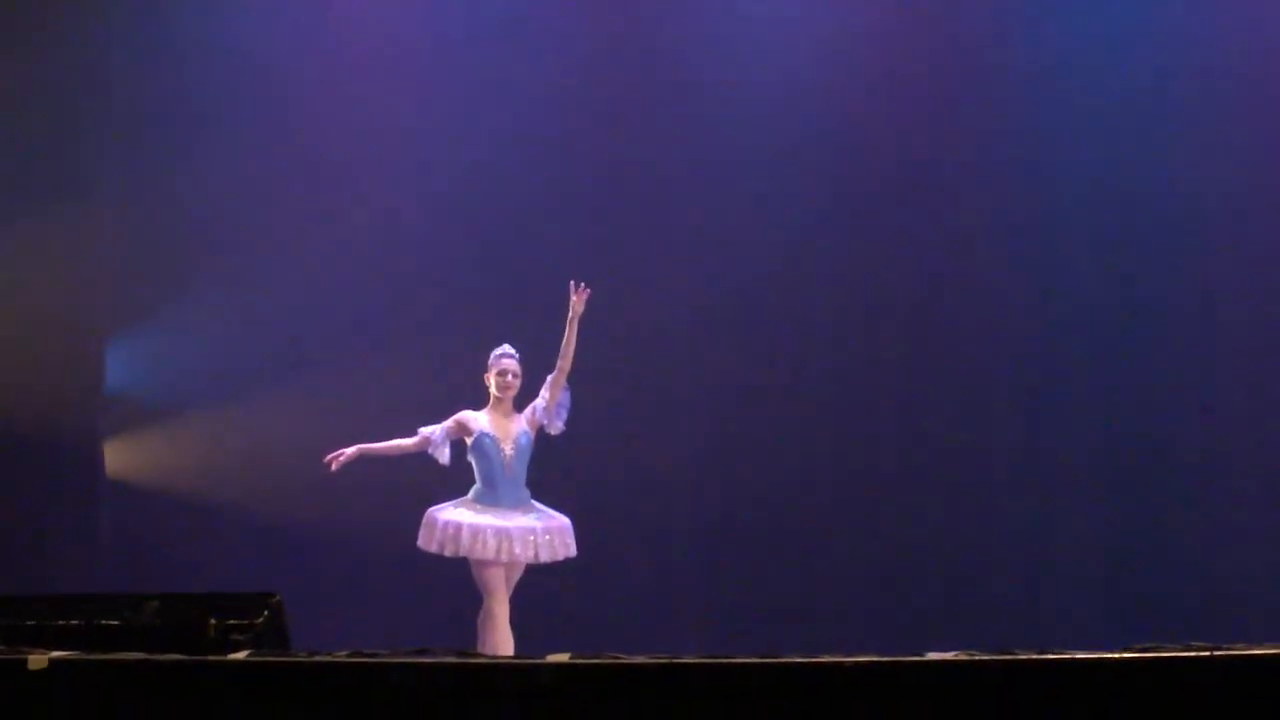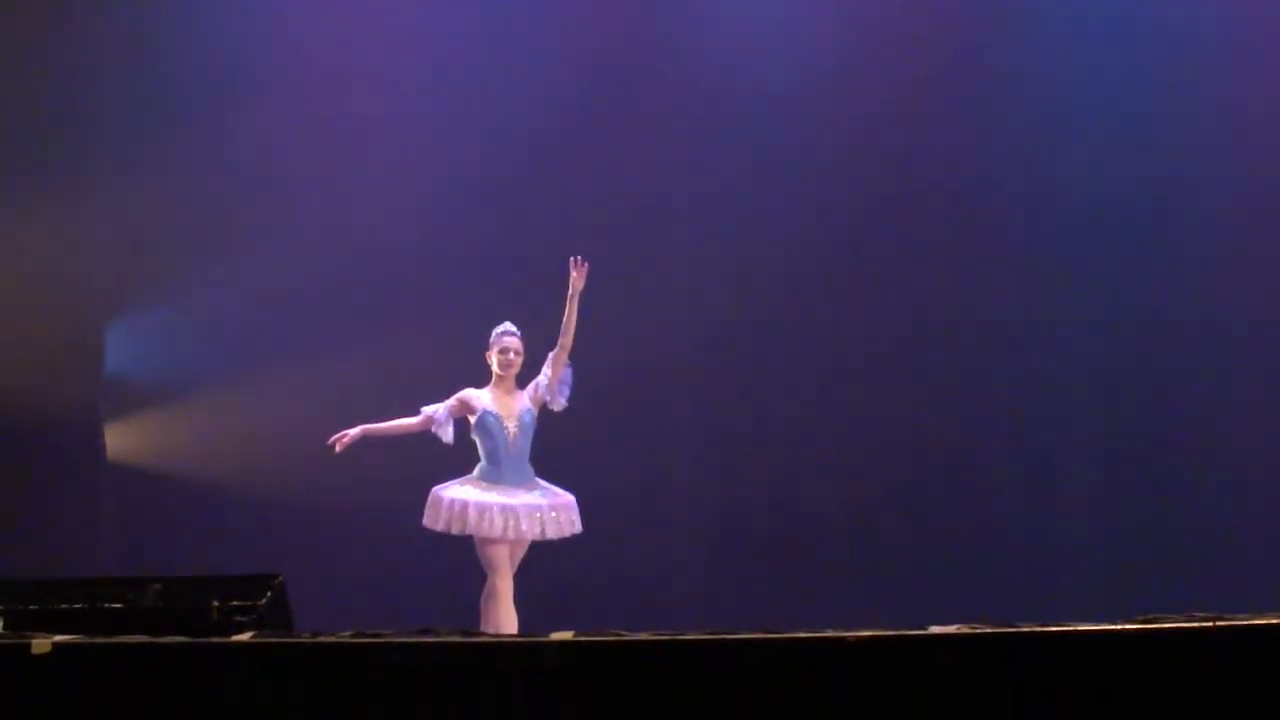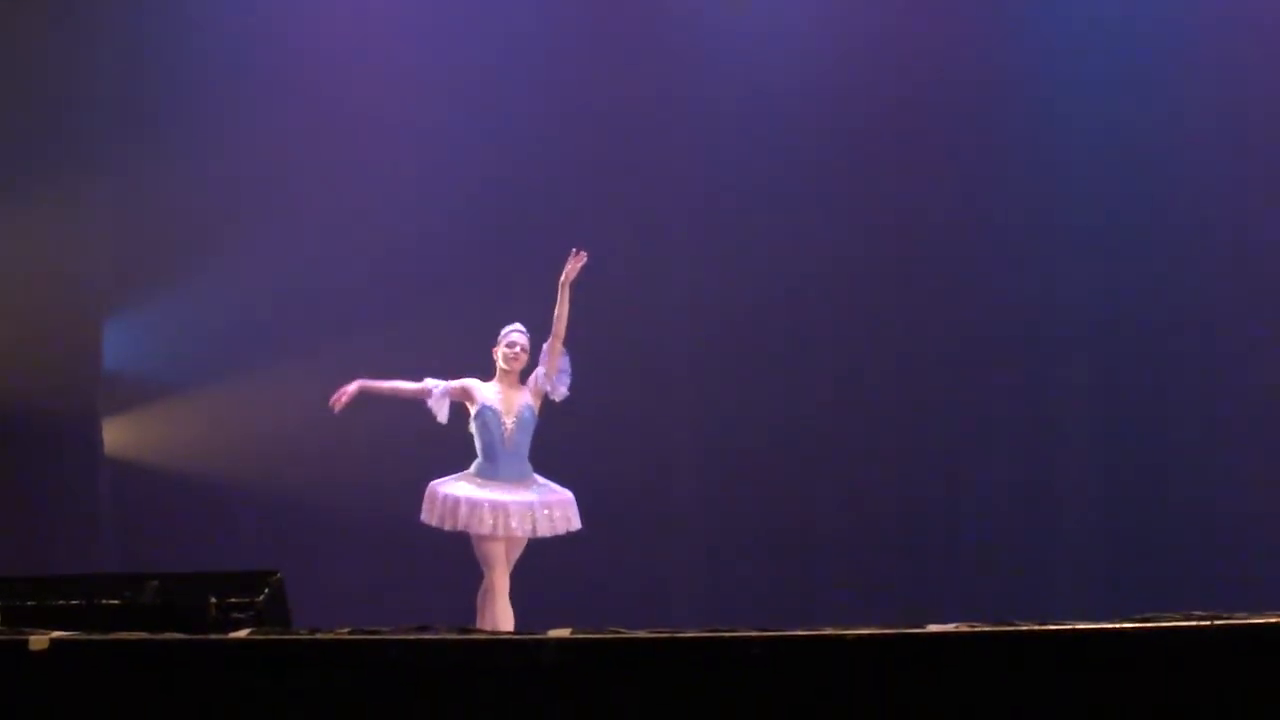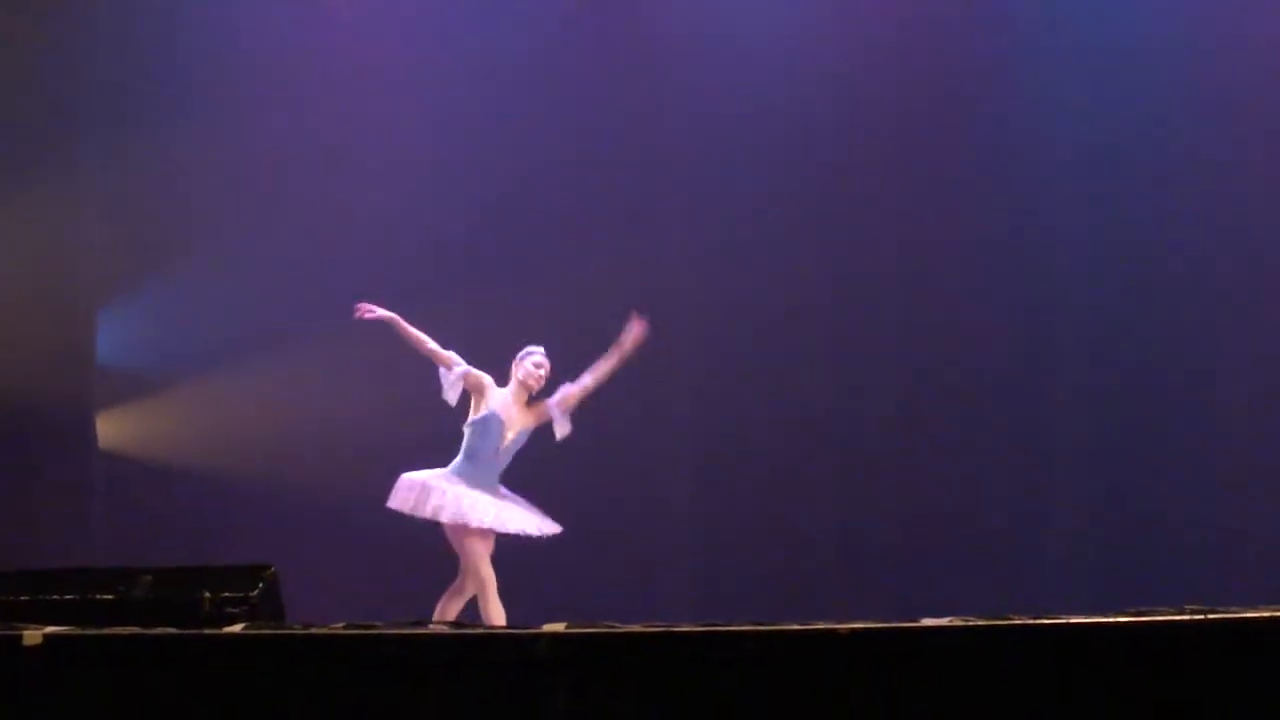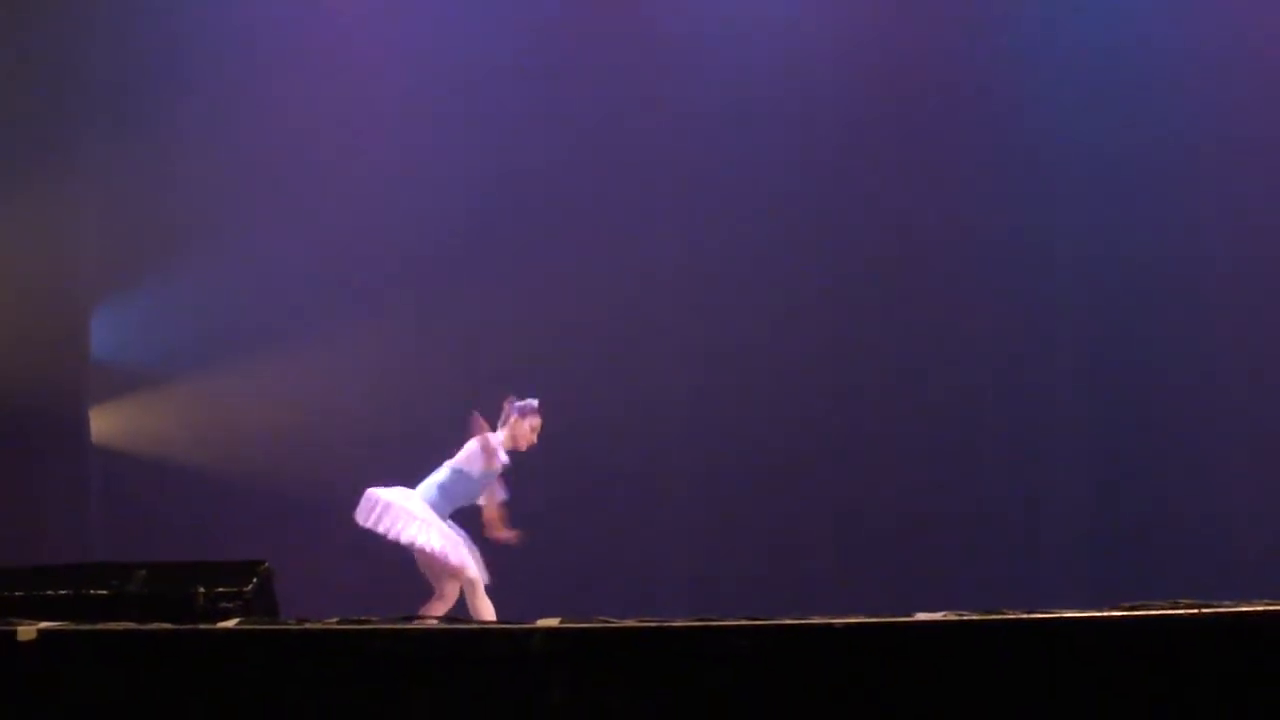
dt=0.4s
person 1, frame 1
left shoulder: (530, 419)
right shoulder: (469, 420)
left elbow: (561, 371)
right elbow: (415, 442)
left wrist: (574, 318)
right wrist: (360, 449)
left hip: (520, 520)
right hip: (482, 517)
left knee: (495, 604)
right knee: (497, 606)
person 1, frame 2
left shoulder: (533, 396)
right shoulder: (472, 398)
left elbow: (563, 349)
right elbow: (419, 421)
left wrist: (574, 295)
right wrist: (364, 429)
left hip: (525, 497)
right hip: (487, 496)
left knee: (500, 583)
right knee: (501, 583)
person 1, frame 3
left shoulder: (534, 391)
right shoulder: (473, 389)
left elbow: (557, 338)
right elbow: (416, 390)
left wrist: (565, 285)
right wrist: (362, 384)
left hip: (523, 494)
right hip: (484, 493)
left knee: (496, 579)
right knee: (497, 581)
person 1, frame 4
left shoulder: (535, 415)
right shoulder: (486, 389)
left elbow: (585, 384)
right elbow: (441, 355)
left wrist: (622, 347)
right wrist: (394, 319)
left hip: (487, 498)
right hip: (455, 491)
left knee: (469, 582)
right knee: (485, 581)
person 1, frame 5
left shoulder: (491, 469)
right shoulder: (491, 445)
left elbow: (491, 499)
right elbow: (488, 448)
left wrist: (496, 528)
right wrist: (488, 436)
left hip: (428, 520)
right hip: (417, 516)
left knee: (448, 594)
right knee: (473, 584)
